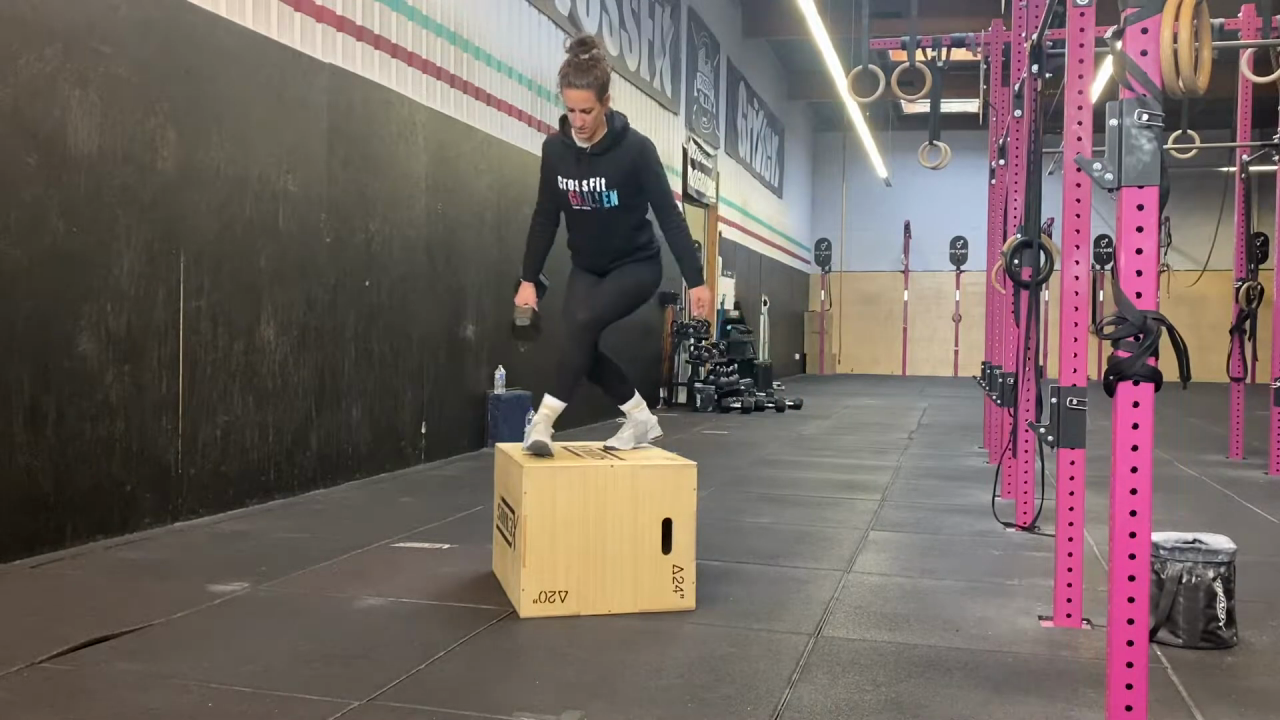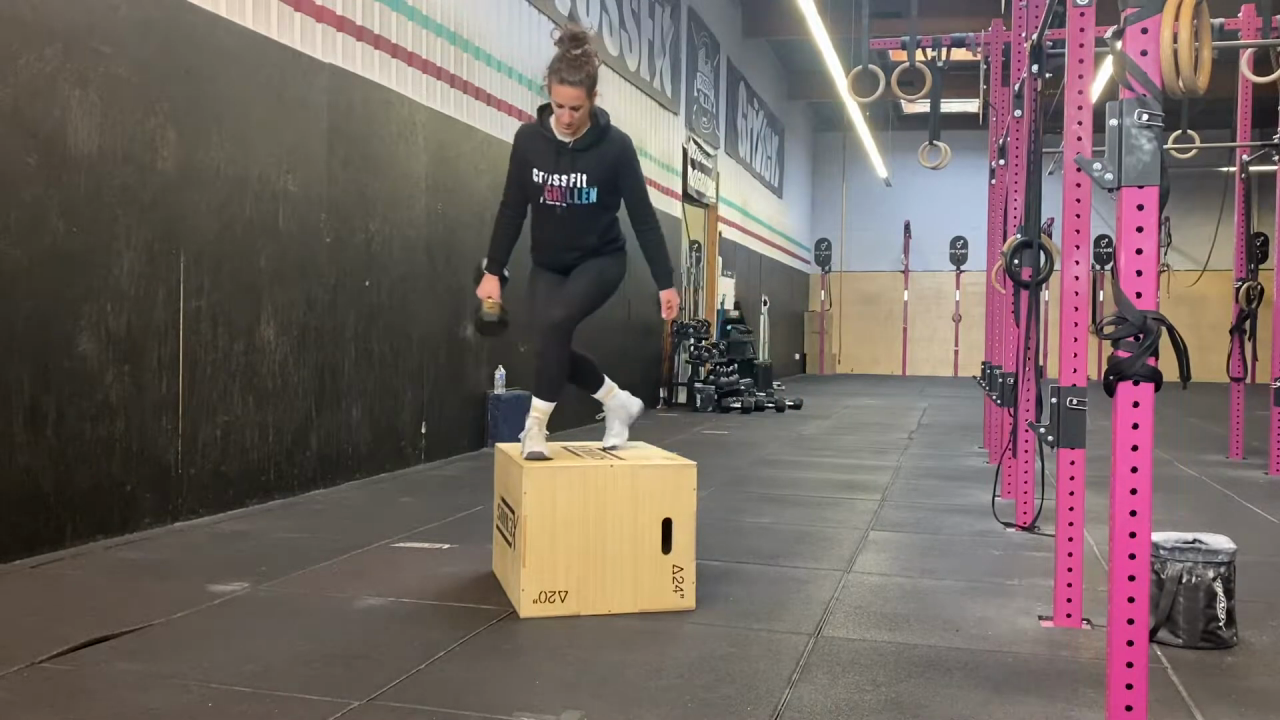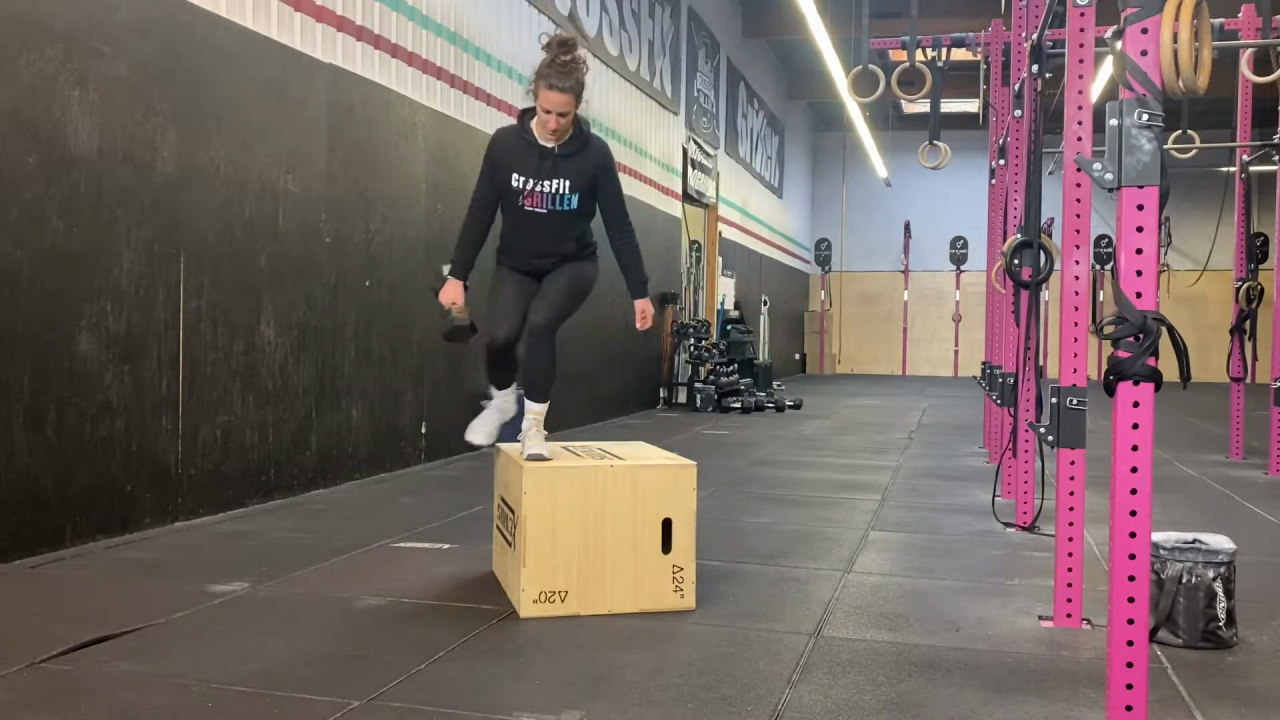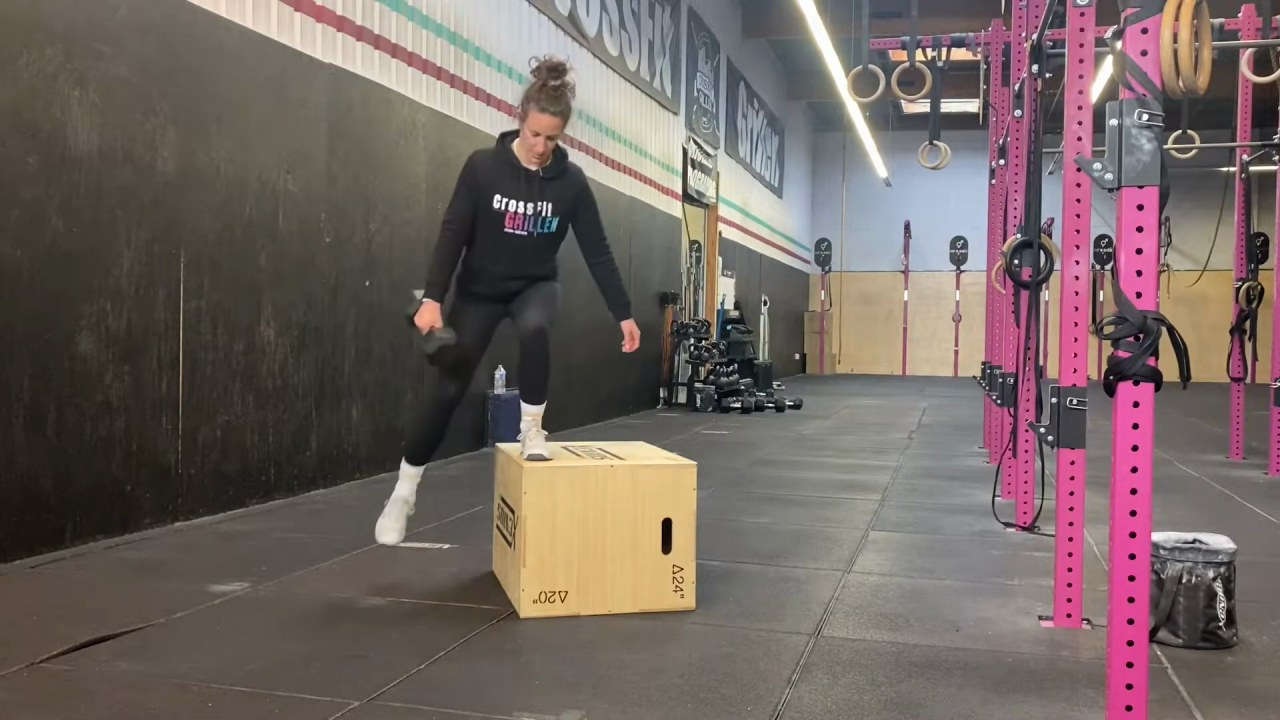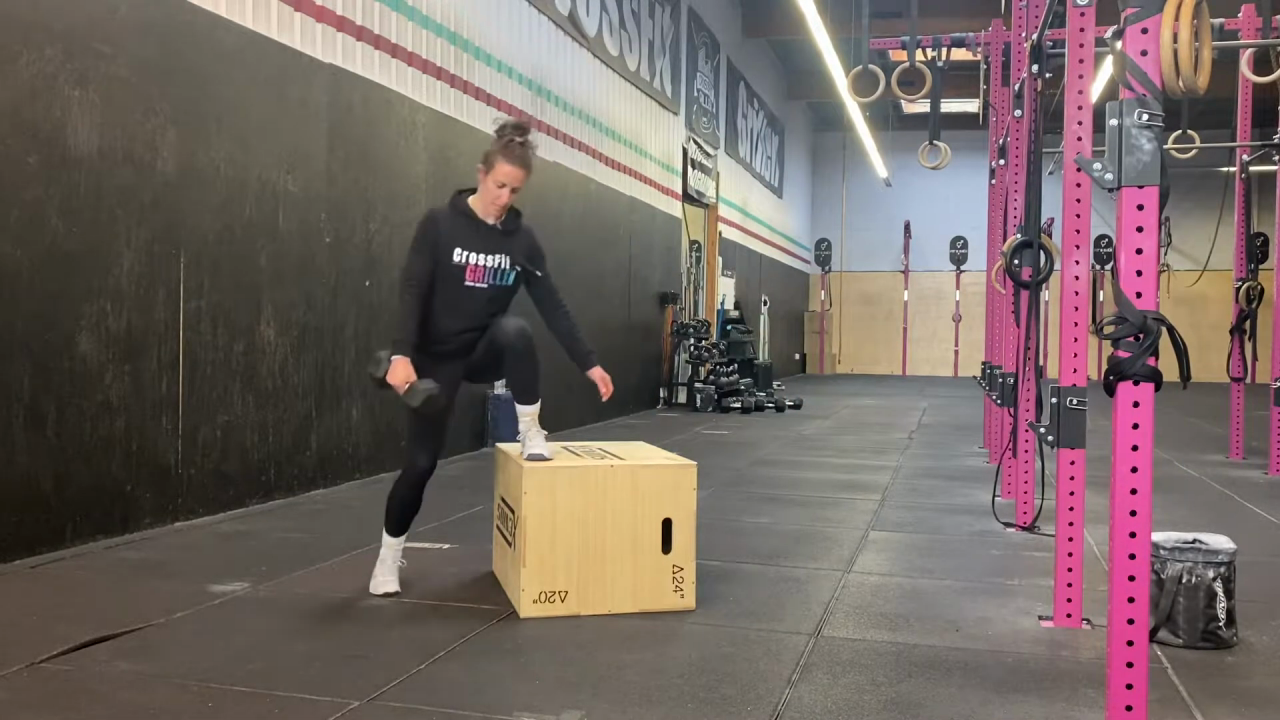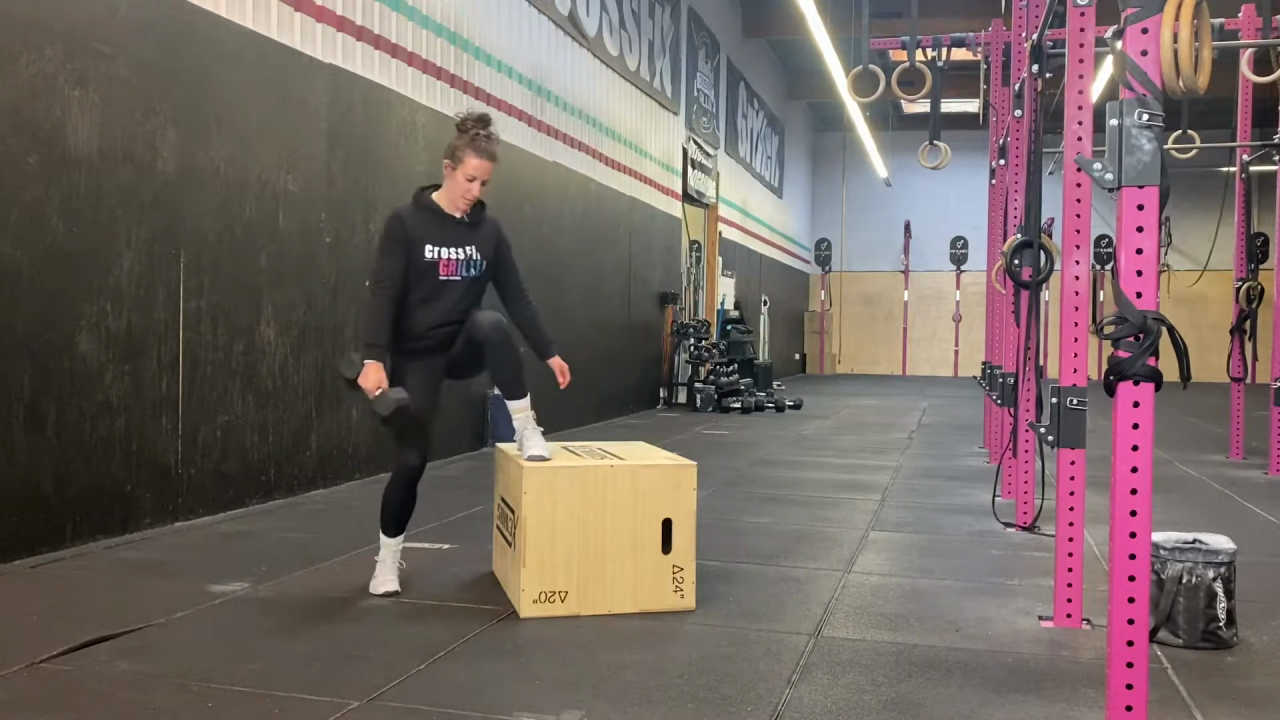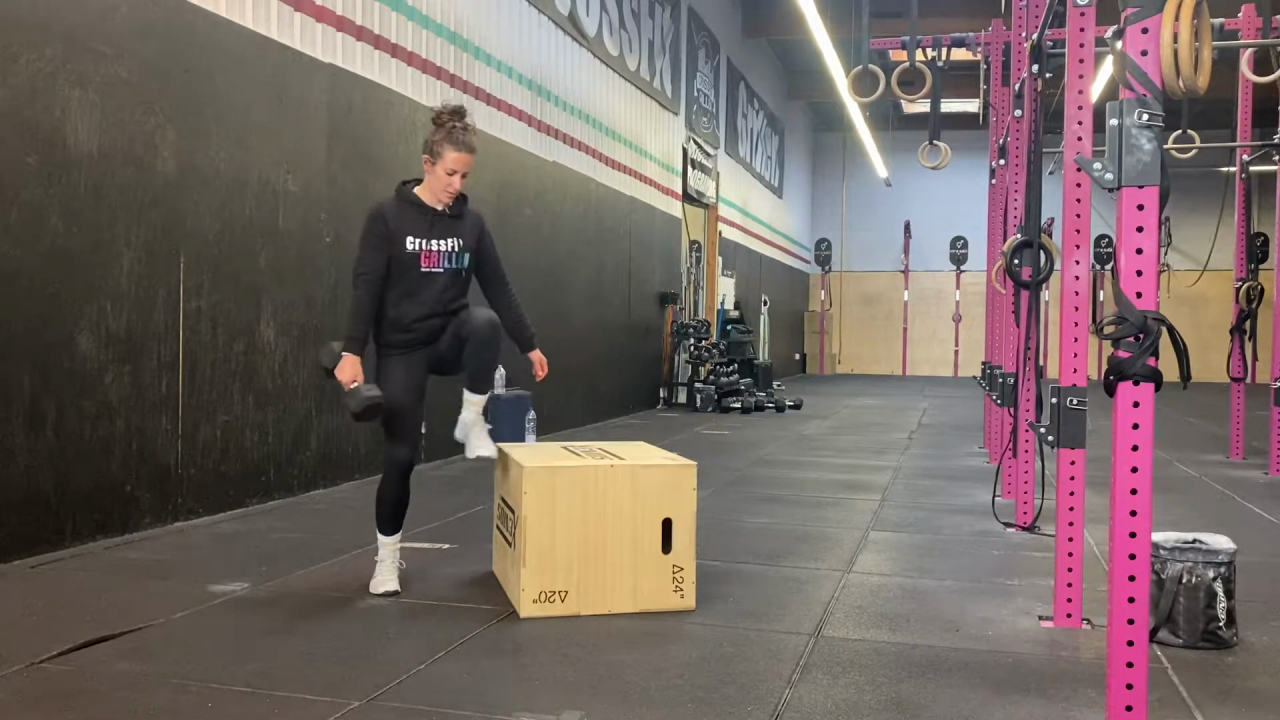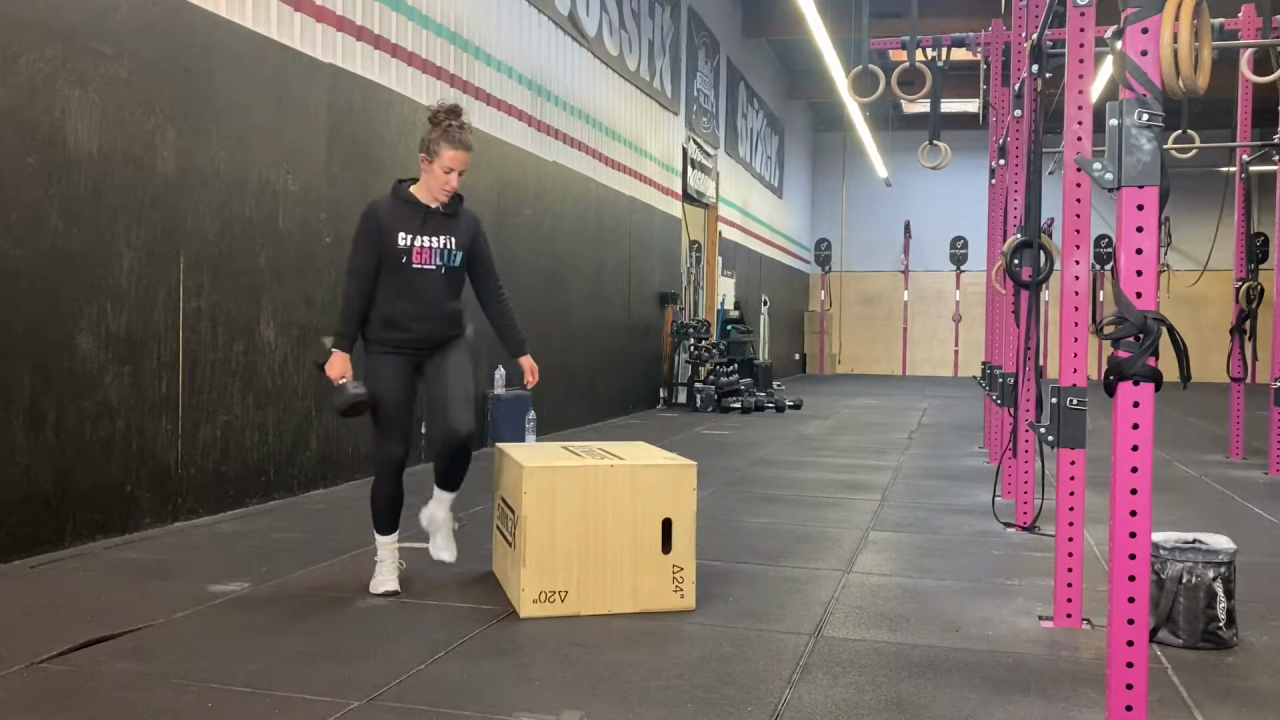
dt=0.2s
person 1, frame 1
left shoulder: (635, 149)
right shoulder: (555, 149)
left elbow: (668, 215)
right elbow: (545, 218)
left wrist: (695, 279)
right wrist: (528, 279)
left hip: (636, 265)
right hip: (587, 267)
left knee: (583, 324)
right knee: (584, 347)
left ankle: (543, 423)
right ankle: (640, 421)
person 1, frame 2
left shoulder: (615, 146)
right shoulder: (529, 139)
left elbow: (642, 216)
right elbow: (512, 208)
left wrist: (665, 282)
right wrist: (493, 271)
left hip: (600, 259)
right hip: (548, 263)
left knee: (558, 322)
right knee: (548, 342)
left ankle: (536, 427)
right ankle: (618, 402)
person 1, frame 3
left shoulder: (593, 154)
right shoulder: (506, 144)
left elbow: (618, 224)
right elbow: (481, 211)
left wrist: (639, 291)
right wrist: (457, 275)
left hip: (572, 264)
right hip: (517, 265)
left knee: (540, 326)
right knee: (501, 337)
left ankle: (535, 426)
right ankle: (503, 397)
person 1, frame 4
left shoulder: (570, 181)
right shoulder: (482, 167)
left elbow: (596, 249)
right elbow: (453, 235)
left wrist: (622, 313)
right wrist: (432, 298)
left hip: (533, 288)
right hip: (479, 292)
left knee: (534, 330)
right knee: (449, 389)
left ankle: (532, 428)
right ankle: (405, 491)
person 1, frame 5
left shoulder: (522, 238)
right shoulder: (439, 224)
left elbow: (552, 305)
right elbow: (412, 293)
left wrist: (589, 363)
right wrist: (401, 356)
left hip: (486, 350)
right hip: (436, 355)
left knee: (515, 331)
right knee: (421, 461)
left ankle: (531, 433)
right ankle: (388, 556)
person 1, frame 6
left shoulder: (488, 229)
right shoulder: (406, 222)
left elbow: (516, 296)
right elbow: (384, 294)
left wrist: (548, 352)
right wrist: (374, 360)
left hip: (464, 347)
right hip: (415, 354)
left knee: (492, 323)
right knee: (410, 460)
left ankle: (525, 428)
right ankle: (388, 557)
person 1, frame 7
left shoulder: (471, 222)
right shoulder: (387, 216)
left elbow: (498, 288)
right elbow: (366, 288)
left wrist: (529, 344)
right wrist: (352, 352)
left hip: (451, 334)
right hip: (401, 348)
left knee: (483, 321)
right knee: (400, 455)
left ankle: (473, 422)
right ankle: (387, 558)
person 1, frame 8
left shoulder: (467, 223)
right shoulder: (382, 214)
left elbow: (492, 293)
right elbow: (358, 286)
left wrist: (520, 350)
right wrist: (341, 348)
left hip: (445, 346)
right hip: (388, 350)
left knee: (461, 430)
right knee: (392, 454)
left ankle: (440, 506)
right ankle: (386, 558)
